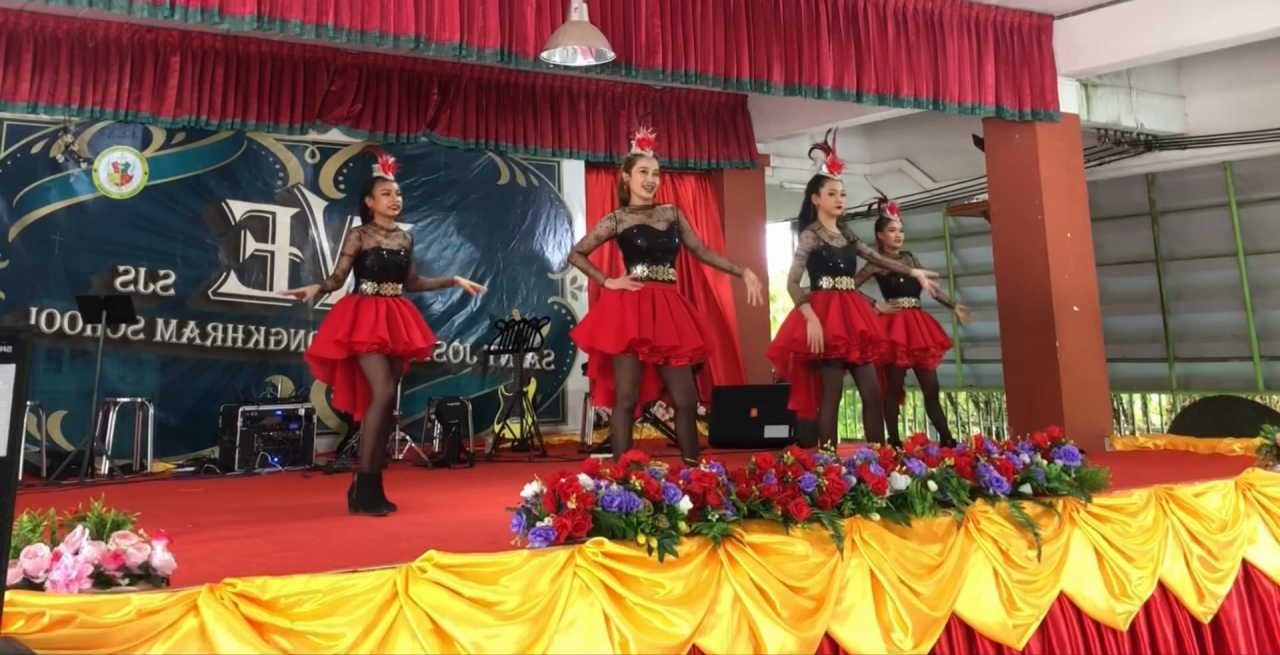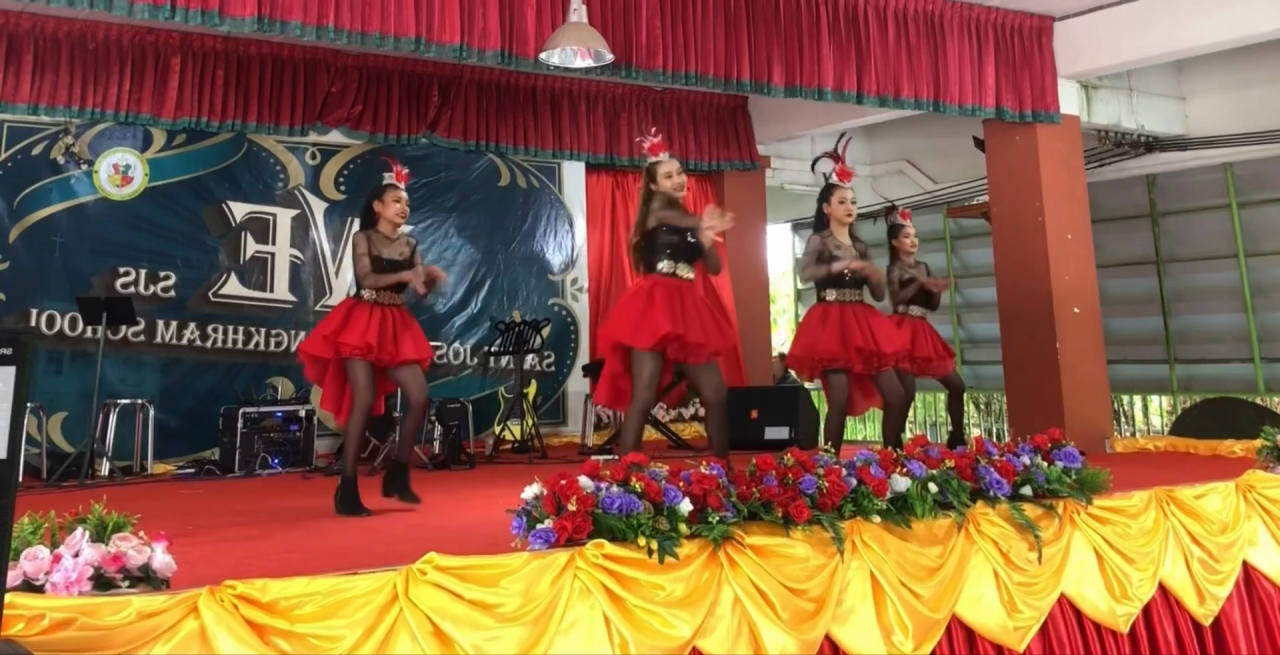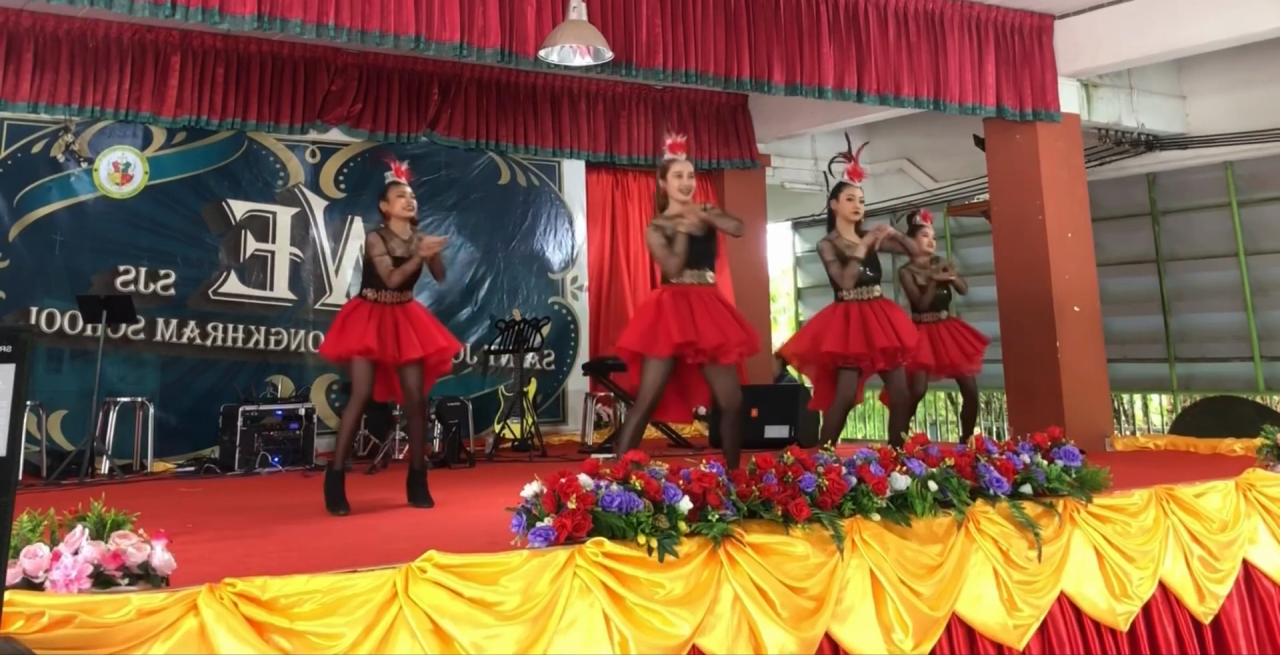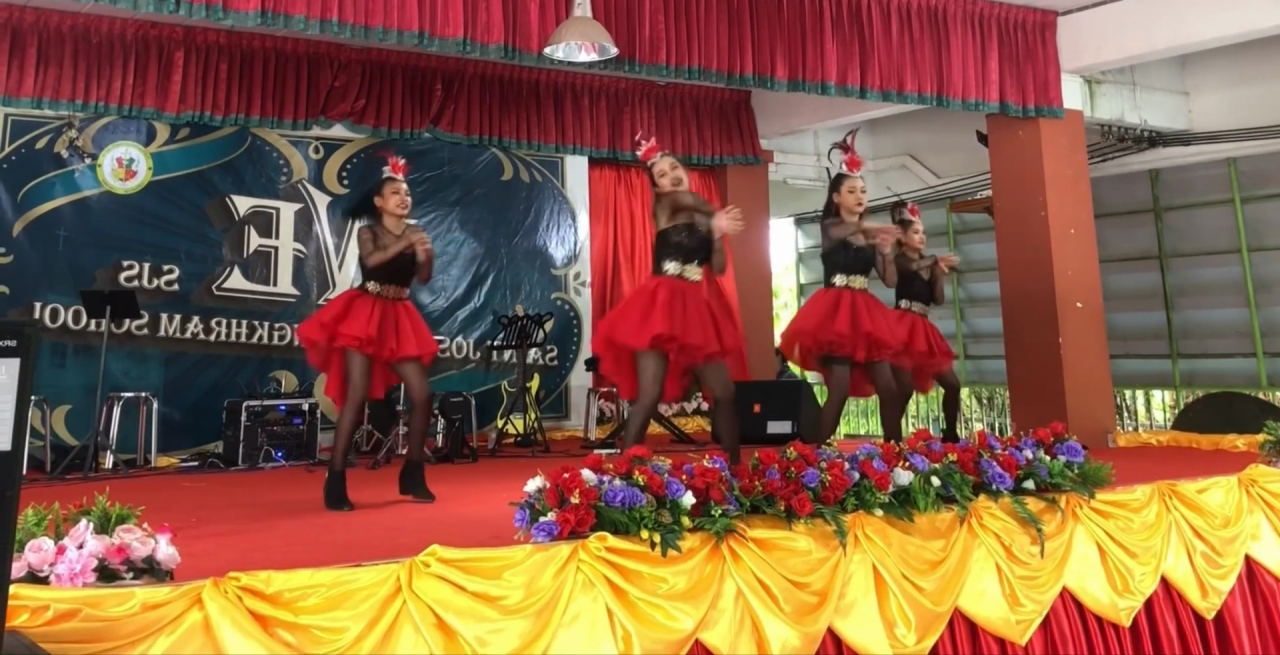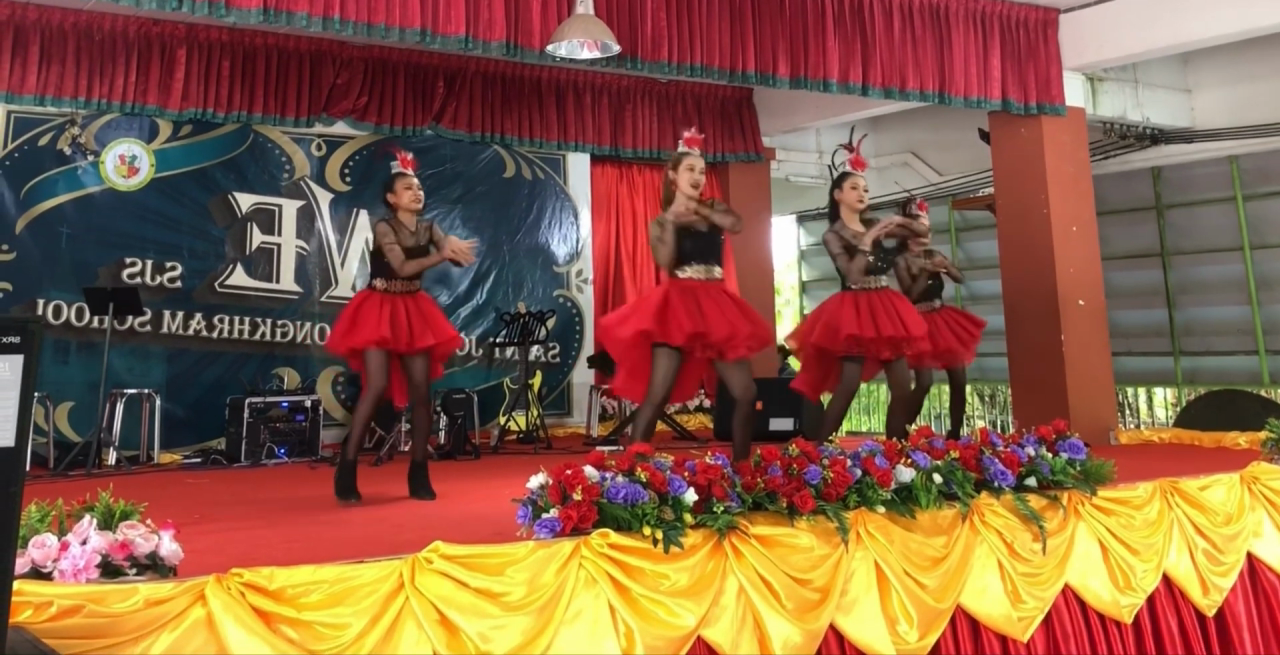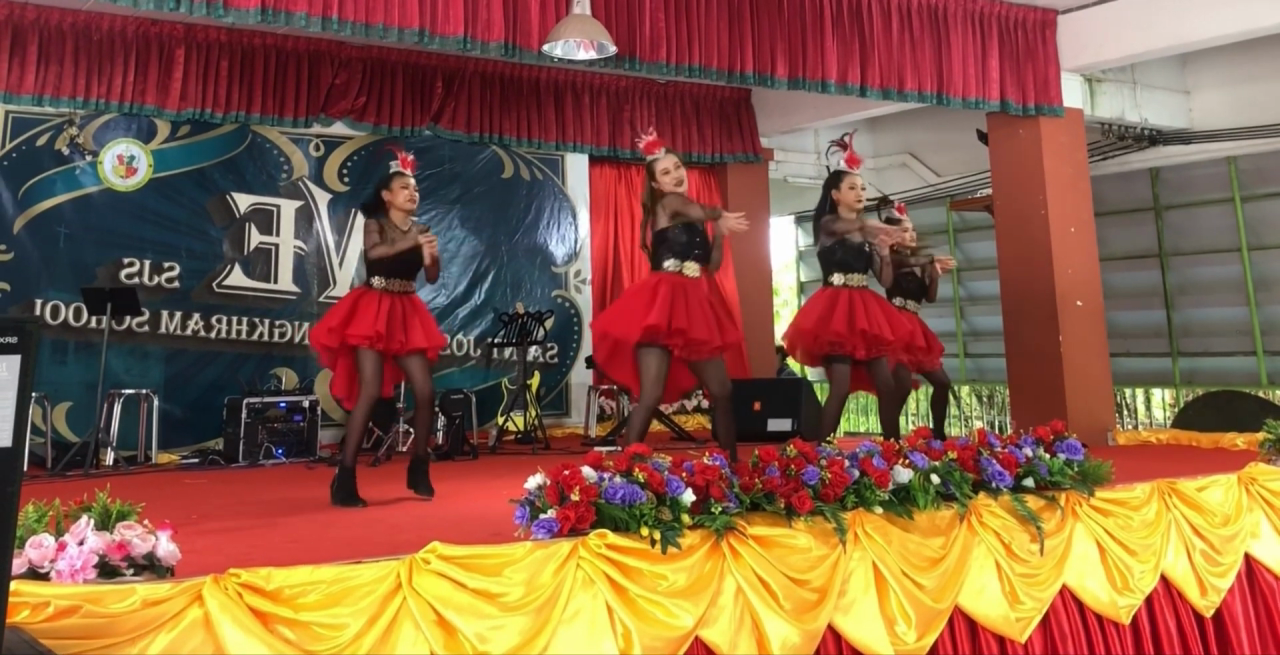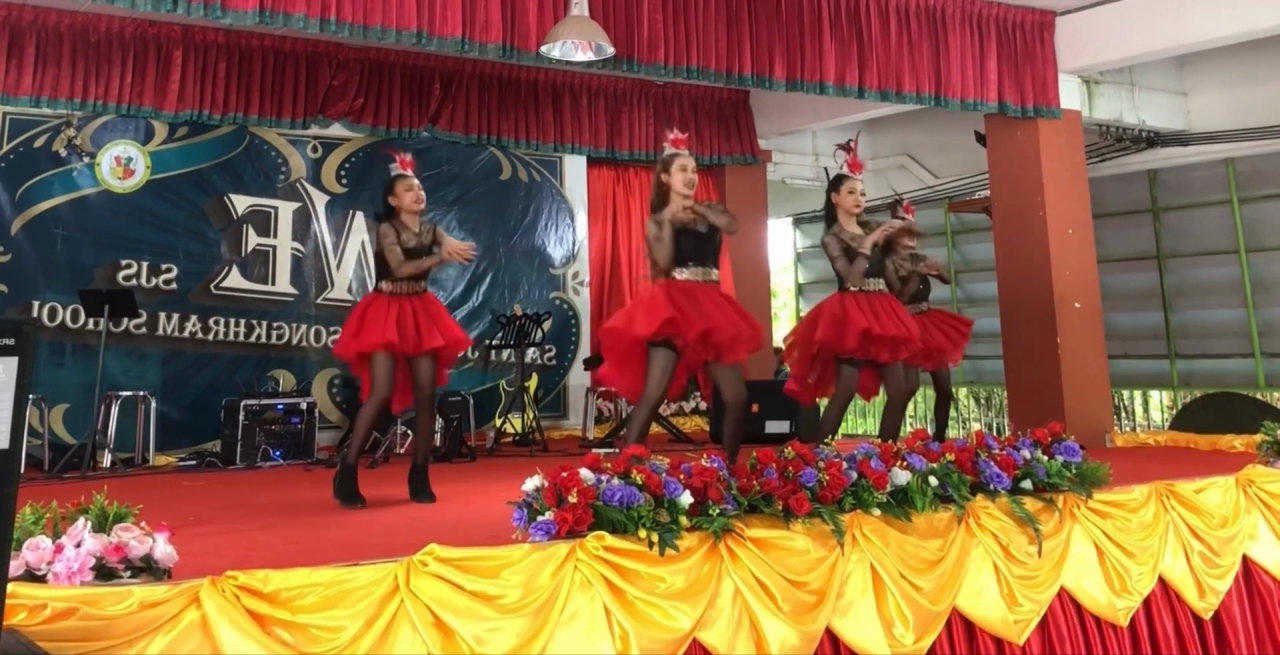
dt=0.4s
person 1, frame 1
left shoulder: (405, 238)
right shoulder: (358, 235)
left elbow: (413, 281)
right elbow: (337, 278)
left wrist: (455, 281)
right wrist: (316, 289)
left hip: (397, 320)
right hip: (364, 318)
left knee: (389, 402)
right knee: (381, 396)
left ankle: (374, 485)
right ankle: (361, 488)
person 1, frame 2
left shoulder: (409, 244)
right shoulder: (363, 238)
left elbow: (418, 290)
right elbow: (366, 279)
left wrist: (431, 276)
right wrist: (405, 275)
left hip: (396, 327)
right hip: (362, 323)
left knee: (419, 398)
right knee: (363, 404)
left ankle: (397, 475)
right ankle: (347, 489)
person 1, frame 3
left shoulder: (422, 238)
right shoulder: (376, 238)
left elbow: (441, 275)
right elbow: (391, 279)
left wrist: (431, 253)
right wrist: (420, 253)
left hip: (405, 321)
right hip: (370, 319)
left knee: (417, 402)
right knee: (361, 396)
left ankle: (418, 483)
right ankle: (335, 480)
person 1, frame 4
left shoulder: (415, 232)
right shoulder: (367, 231)
left elbow: (422, 277)
right elbow: (370, 260)
left wrist: (424, 250)
right wrist: (405, 243)
left hip: (399, 320)
right hip: (364, 315)
left knee: (422, 396)
right knee: (357, 395)
left ankle: (413, 476)
right ankle: (335, 481)
person 1, frame 5
left shoulder: (429, 227)
right shoulder: (384, 227)
left elbow: (459, 257)
right elbow: (402, 267)
left wrist: (457, 249)
right wrist: (444, 252)
left hip: (414, 313)
right hip: (381, 311)
left knee: (421, 394)
right knee: (376, 387)
left ankle: (418, 475)
right ankle: (346, 469)
person 1, frame 6
left shoulder: (421, 231)
right shoulder: (374, 225)
left elbow: (431, 276)
right elbow: (374, 252)
left wrist: (431, 253)
right wrist: (414, 241)
left hip: (406, 316)
right hip: (373, 311)
left knee: (425, 394)
right knee: (370, 394)
left ankle: (418, 470)
right ankle: (345, 478)
person 1, frame 7
left shoulder: (432, 229)
right shoulder: (387, 229)
left elbow: (463, 256)
right elbow: (401, 269)
left wrist: (456, 250)
right wrist: (439, 254)
left hip: (421, 315)
right hip: (387, 315)
left knee: (427, 396)
right knee: (381, 394)
left ankle: (419, 476)
right ankle: (347, 473)
person 2, frame 1
left shoulder: (672, 214)
right shoulder: (616, 220)
left elbow: (701, 251)
right elbow: (577, 254)
left wrist: (742, 271)
right wrist: (608, 281)
left hip: (670, 310)
right hip: (631, 311)
left knee: (686, 401)
right knee: (626, 400)
person 2, frame 2
left shoulder: (691, 221)
right shoulder: (656, 206)
left elbow: (714, 267)
right elbow: (673, 217)
left wrist: (707, 238)
right wrist: (703, 224)
left hip: (687, 309)
right hip: (654, 306)
left knee: (716, 396)
right knee: (643, 400)
person 2, frame 3
left shoulder: (706, 212)
right shoulder: (656, 226)
left elbow: (738, 228)
right elbow: (673, 267)
left wrist: (702, 215)
right wrist: (682, 224)
left hip: (708, 312)
right hip: (670, 310)
left knee: (731, 401)
right knee: (646, 400)
left ankle: (732, 474)
person 2, frame 4
left shoulder: (706, 214)
right shoulder: (668, 207)
left elbow: (719, 267)
right elbow: (690, 201)
left wrist: (720, 233)
right wrist: (713, 220)
left hip: (696, 307)
right hip: (661, 305)
left knee: (724, 394)
right knee: (648, 400)
left ankle: (734, 468)
person 2, frame 5
left shoulder: (713, 208)
right shoulder: (660, 220)
left elbow: (735, 225)
right elbow: (665, 263)
left wrist: (696, 209)
right wrist: (672, 215)
left hip: (716, 307)
right hip: (676, 304)
left knee: (746, 394)
right knee: (656, 396)
person 2, frame 6
left shoulder: (693, 212)
right shoulder: (667, 205)
left elbow: (713, 264)
right elbow: (704, 211)
left wrist: (722, 228)
right wrist: (719, 218)
left hip: (695, 304)
right hip: (663, 304)
left knee: (722, 392)
right knee: (651, 398)
person 2, frame 7
left shoulder: (708, 209)
right shoulder: (657, 221)
left elbow: (732, 225)
right elbow: (662, 263)
left wrist: (694, 210)
right wrist: (668, 220)
left hip: (711, 309)
right hip: (672, 307)
left knee: (736, 399)
right knee: (652, 396)
person 3, frame 1
left shoulder: (846, 236)
right shoulder: (809, 235)
left elbow: (877, 259)
right elbow: (792, 283)
left wrist: (914, 272)
right wrist: (811, 318)
left hip: (854, 314)
right hip: (826, 318)
left knee: (873, 393)
right knee: (831, 395)
person 3, frame 2
left shoulder: (860, 245)
right shoulder: (818, 241)
left elbow: (880, 295)
right elbow: (804, 274)
left wrist: (876, 274)
right wrist: (841, 265)
left hip: (864, 324)
right hip: (831, 326)
left knee: (896, 399)
right knee: (840, 401)
person 3, frame 3
left shoulder: (870, 236)
right shoulder: (828, 242)
left elbow: (913, 250)
right elbow: (846, 282)
left wrist: (891, 235)
right wrist: (861, 251)
left hip: (881, 319)
right hip: (848, 320)
left knee: (901, 397)
right knee: (843, 398)
person 3, frame 4
left shoulder: (871, 237)
right shoulder: (832, 226)
left elbow: (889, 281)
right elbow: (846, 230)
left wrist: (887, 250)
right wrist: (875, 229)
left hip: (866, 313)
right hip: (835, 313)
left knee: (889, 390)
right knee: (840, 393)
person 3, frame 5
left shoulder: (875, 224)
right shoulder: (833, 233)
left elbow: (921, 231)
right elbow: (855, 276)
left wrist: (900, 223)
right wrist: (867, 240)
left hip: (885, 309)
right hip: (854, 310)
left knee: (902, 388)
right knee: (846, 389)
person 3, frame 6
left shoulder: (867, 237)
right shoulder: (830, 223)
left elbow: (886, 282)
right elbow: (858, 225)
left wrist: (885, 253)
right wrist: (881, 229)
left hip: (866, 310)
right hip: (837, 311)
left knee: (887, 387)
right knee: (840, 390)
person 3, frame 7
left shoulder: (868, 227)
right shoulder: (831, 237)
right elbow: (853, 278)
left wrist: (893, 225)
right wrist: (868, 245)
left hip: (881, 314)
right hip: (851, 313)
left knee: (900, 391)
right knee: (844, 391)
person 4, frame 1
left shoulder: (910, 259)
right shoulder: (876, 263)
right elbow: (852, 286)
left wrist: (954, 305)
right wrist: (875, 303)
left hip: (919, 323)
right hip: (894, 325)
left knee: (931, 387)
right knee: (895, 388)
left ankle: (946, 438)
right ankle: (894, 441)
person 4, frame 2
left shoulder: (924, 267)
right shoulder: (894, 268)
left elbow: (933, 306)
right elbow: (895, 299)
left wrist: (937, 291)
right wrist: (920, 286)
left hip: (923, 332)
right hip: (901, 333)
left knee: (957, 386)
right knee: (906, 394)
left ankle: (957, 439)
person 4, frame 3
left shoulder: (942, 264)
right shoulder: (906, 271)
left elbow: (963, 289)
right elbow: (921, 304)
left wrist: (951, 277)
right wrist: (936, 281)
left hip: (949, 332)
right hip: (922, 335)
left knee: (971, 392)
right knee: (916, 392)
left ankle: (967, 441)
person 4, frame 4
left shoulder: (927, 264)
right shoulder: (898, 259)
left elbow: (938, 300)
right elbow: (910, 267)
left wrist: (940, 274)
right wrist: (936, 261)
left hip: (923, 329)
right hip: (903, 328)
left knee: (952, 385)
right knee: (904, 391)
left ankle: (950, 435)
person 4, frame 5
left shoulder: (935, 255)
right shoulder: (902, 261)
left elbow: (960, 279)
right elbow: (911, 294)
left wrist: (945, 267)
right wrist: (927, 271)
left hip: (945, 321)
left knee: (959, 383)
right knee: (924, 385)
left ankle: (955, 433)
person 4, frame 6
left shoulder: (919, 261)
right shoulder: (893, 257)
left elbow: (929, 297)
right elbow: (910, 261)
left wrist: (935, 274)
right wrist: (933, 260)
left hip: (914, 327)
left knee: (942, 382)
right knee: (902, 389)
left ankle: (938, 434)
person 4, frame 7
left shoulder: (921, 259)
right shoulder: (889, 263)
left elbow: (947, 280)
right elbow: (901, 295)
left wrist: (937, 268)
right wrist: (919, 273)
left hip: (931, 324)
left knee: (944, 388)
right knee: (909, 388)
left ankle: (940, 438)
